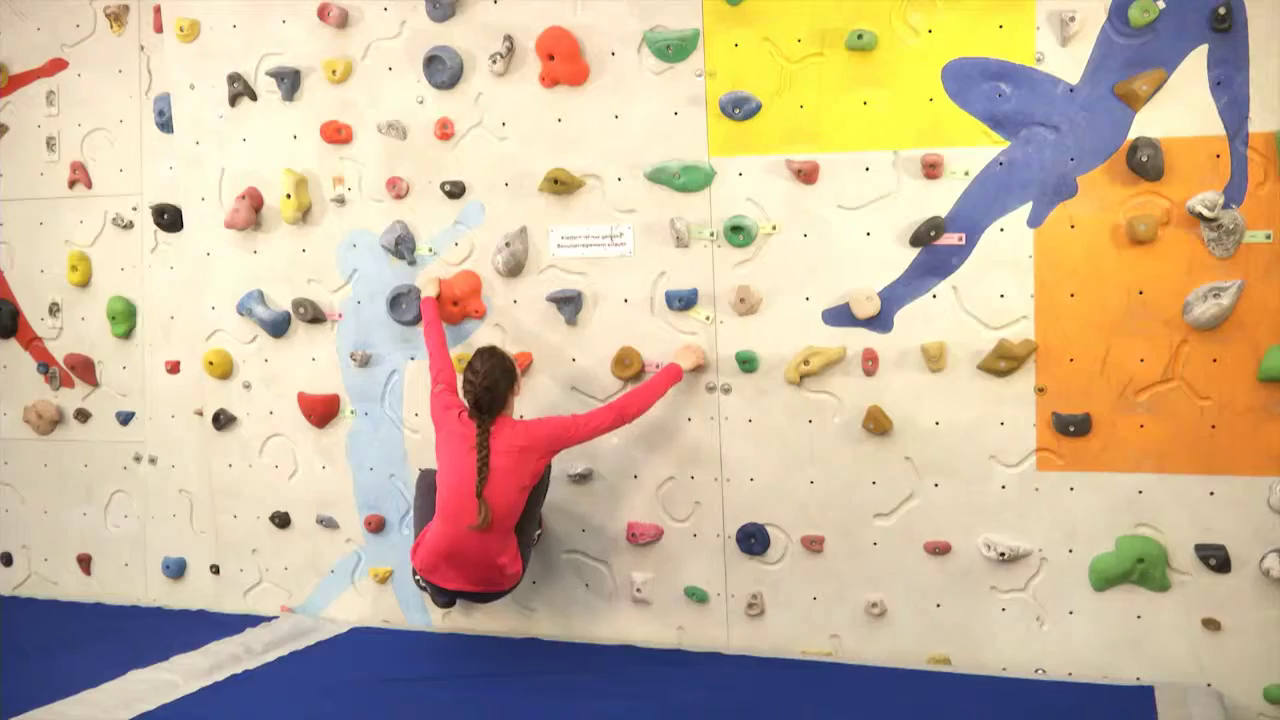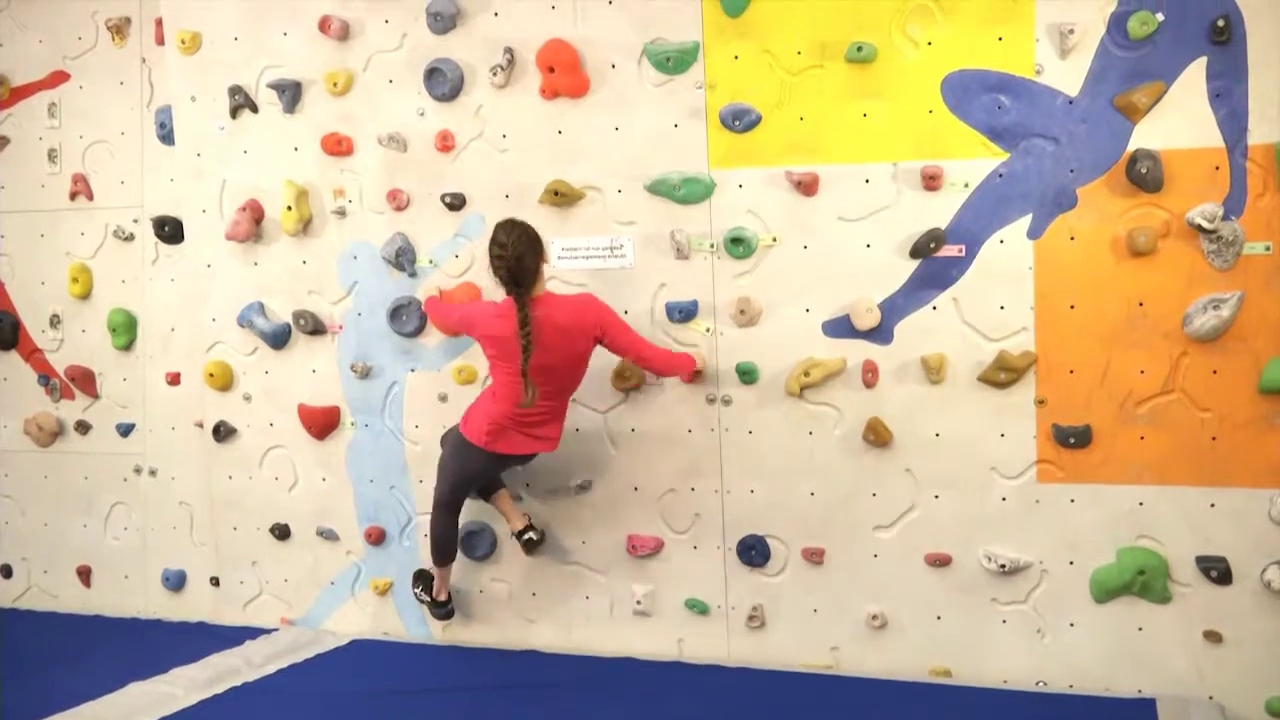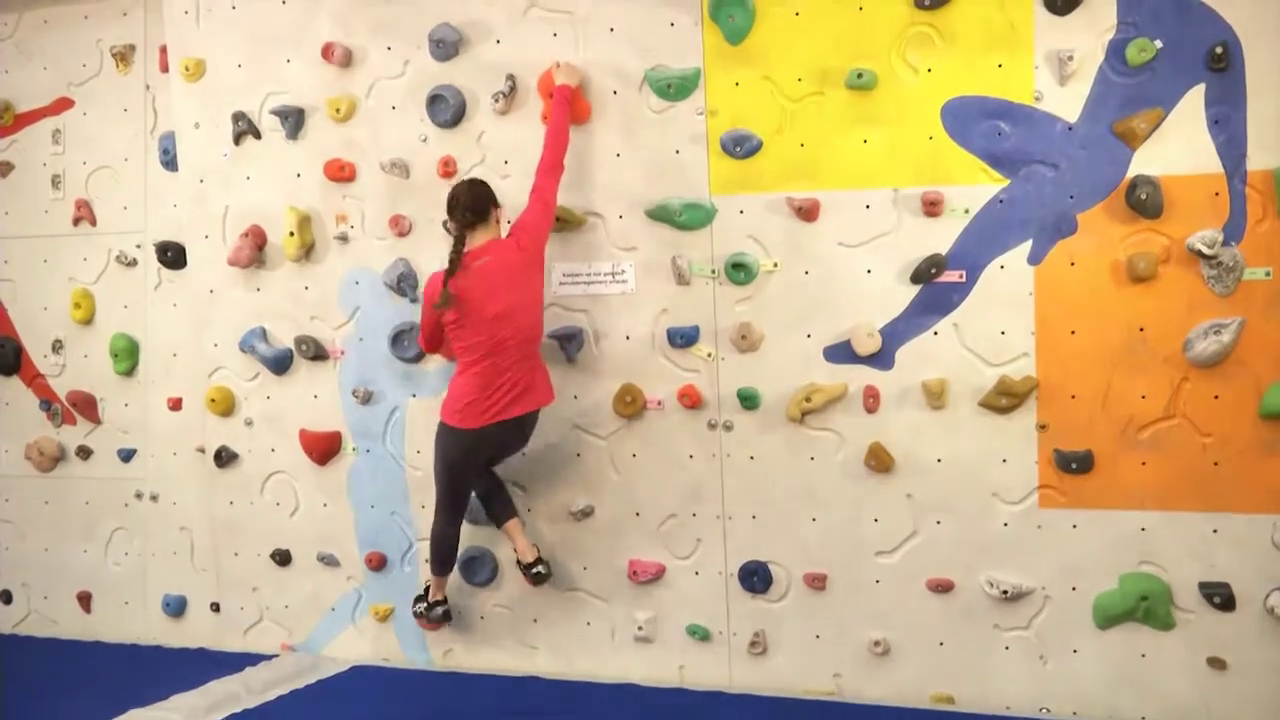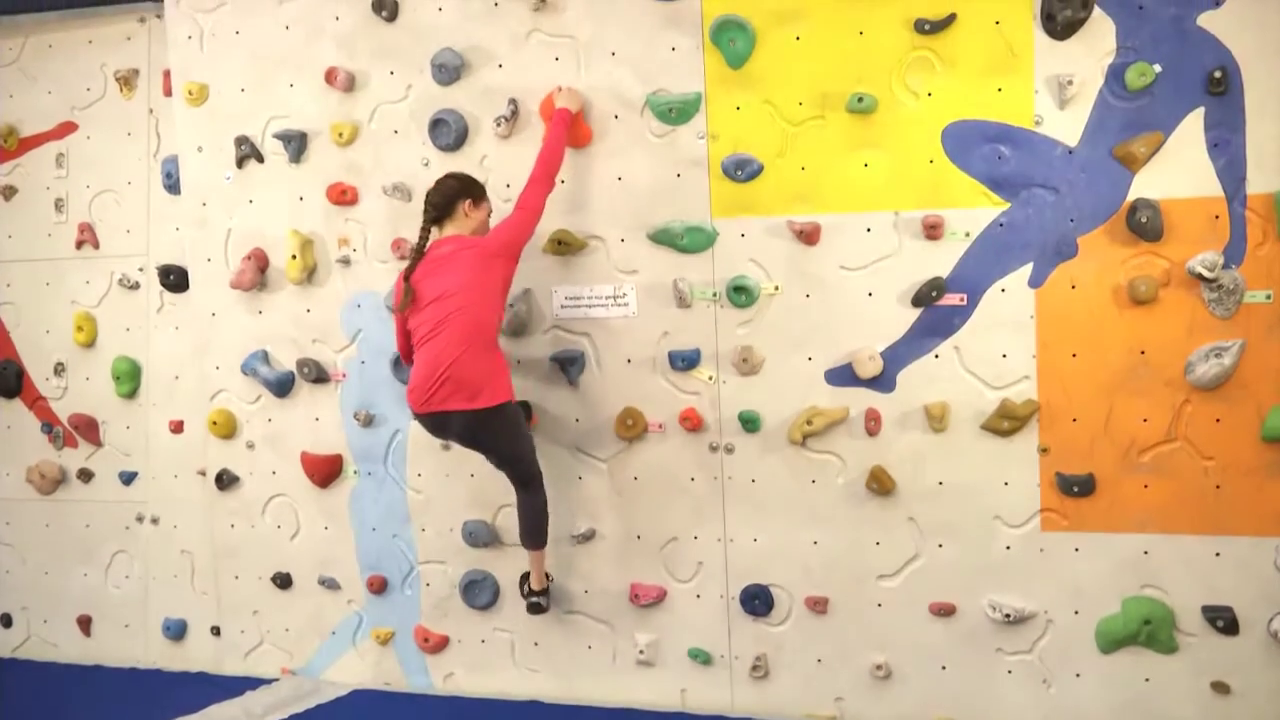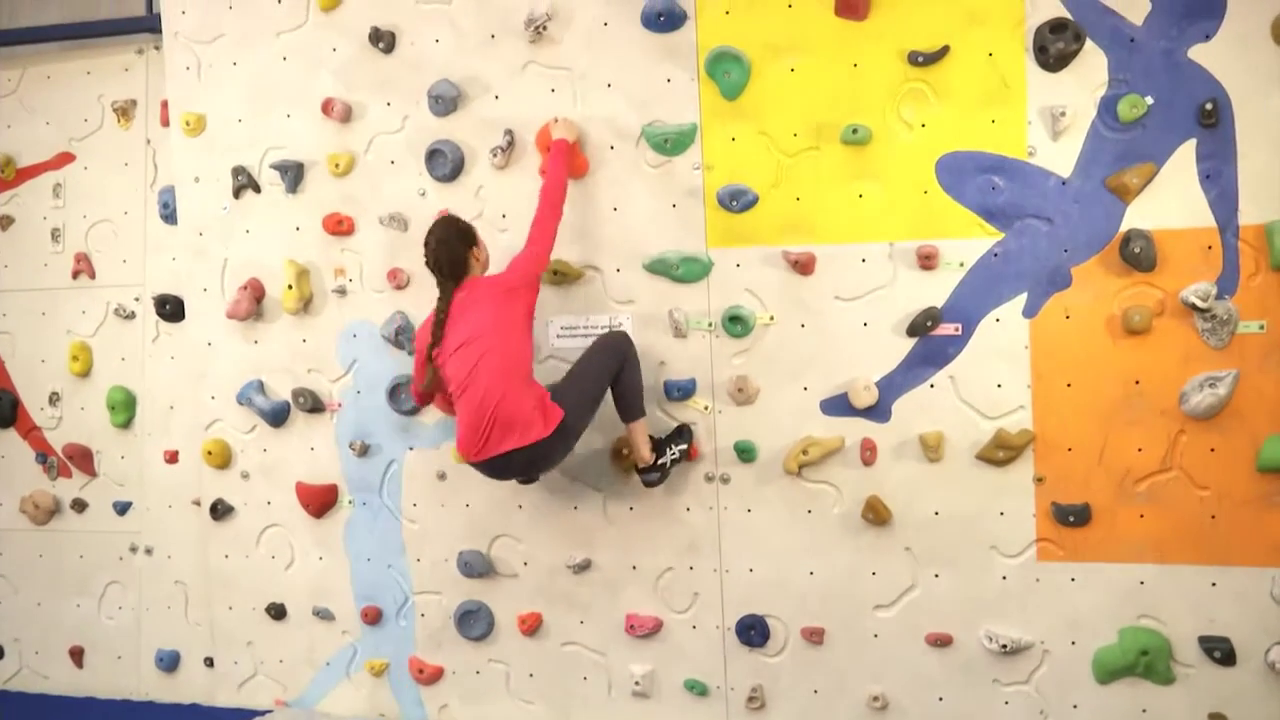
dt=1s
person 1, frame 1
left shoulder: (449, 421)
right shoulder: (534, 437)
left elbow: (439, 361)
right elbow: (618, 413)
left wrist: (429, 297)
right wrist: (677, 367)
left hip: (437, 572)
right hip: (497, 583)
person 1, frame 2
left shoulder: (487, 318)
right shoulder: (585, 311)
left elbow: (445, 318)
right elbow: (657, 362)
left wrist: (431, 302)
right wrist: (690, 361)
left hip: (489, 436)
right hip: (536, 442)
left knee: (446, 502)
right knee: (456, 442)
left ankle: (439, 593)
right ankle: (519, 524)
person 1, frame 3
left shoulder: (439, 287)
right shoulder: (526, 248)
left elbow: (431, 345)
right elbow: (550, 168)
right wrist: (563, 91)
left hip: (468, 419)
right hip: (523, 413)
left knee: (450, 503)
right knee: (479, 471)
left ankle: (436, 597)
right ankle: (530, 555)
person 1, frame 4
left shoulder: (410, 275)
right shoulder: (494, 247)
right elbow: (539, 185)
right wrist: (563, 113)
left hip: (428, 411)
right hip: (481, 407)
right knee: (528, 480)
right ankle: (537, 584)
person 1, frame 5
left shoulder: (430, 330)
right shoulder: (510, 286)
left elbow: (422, 394)
right elbow: (547, 216)
right wrist: (561, 144)
left hip: (485, 461)
right hip: (540, 444)
right knee: (616, 344)
left ankle: (523, 464)
right ankle: (647, 458)
